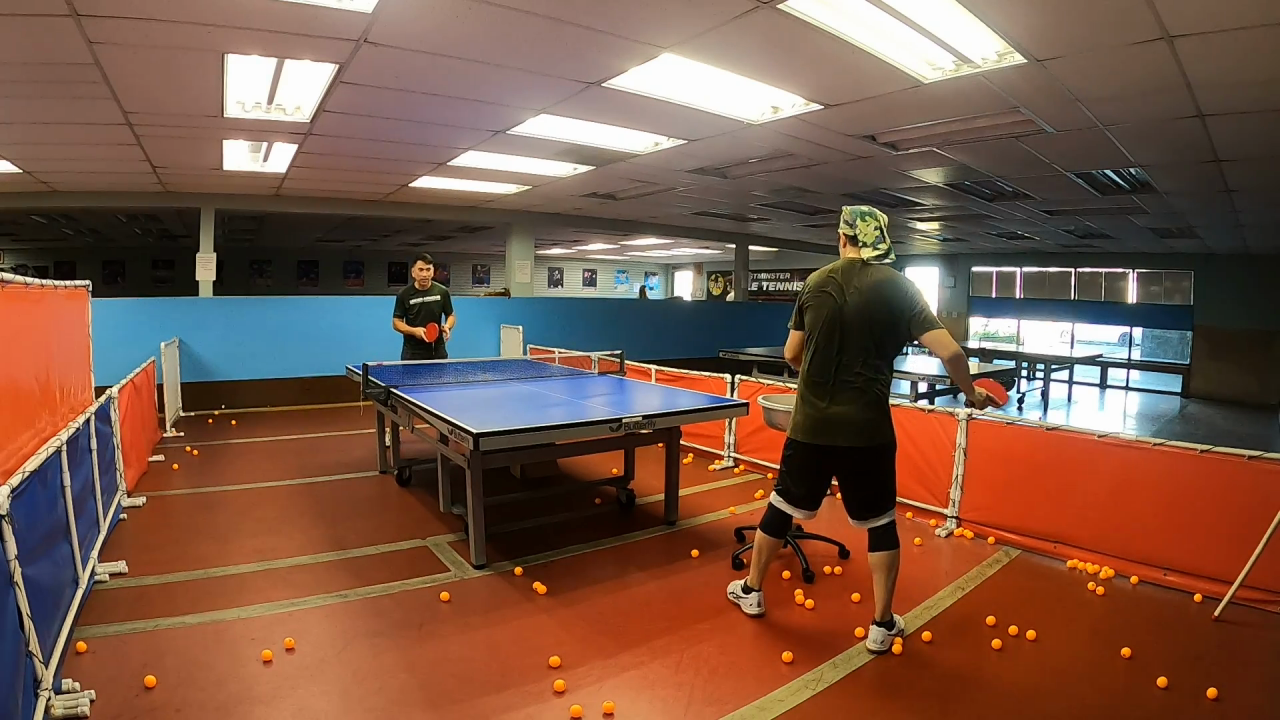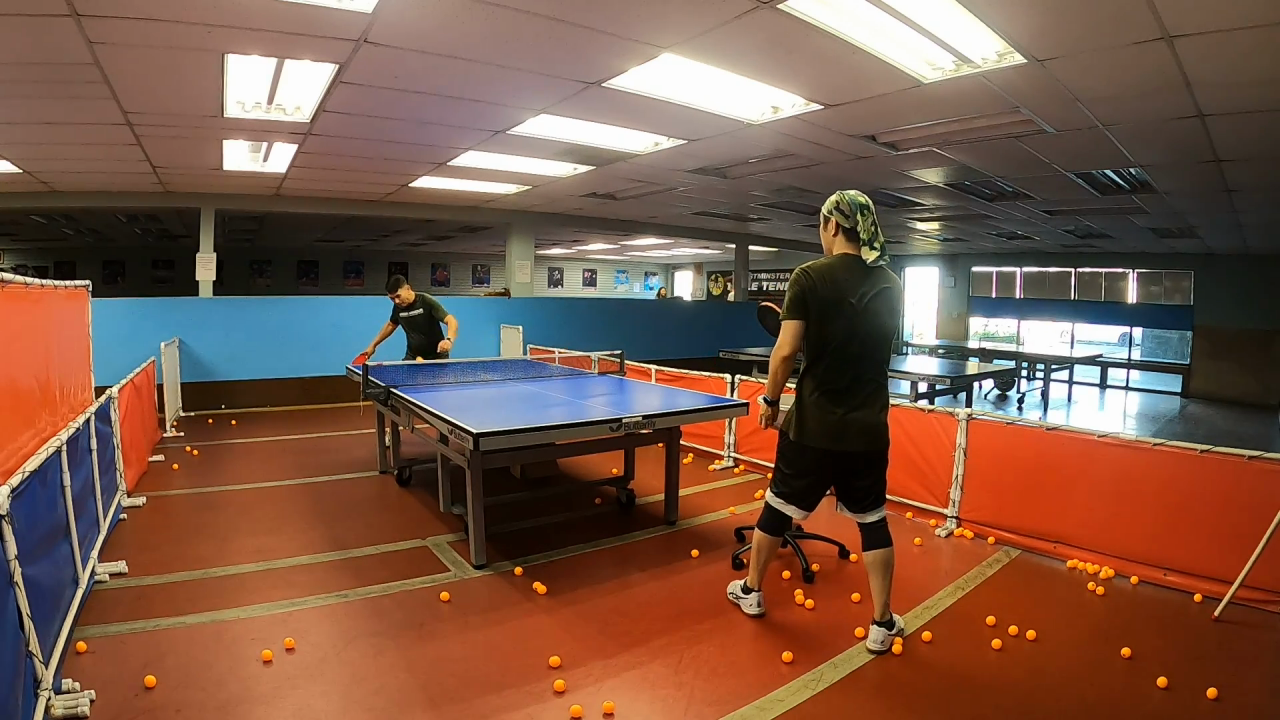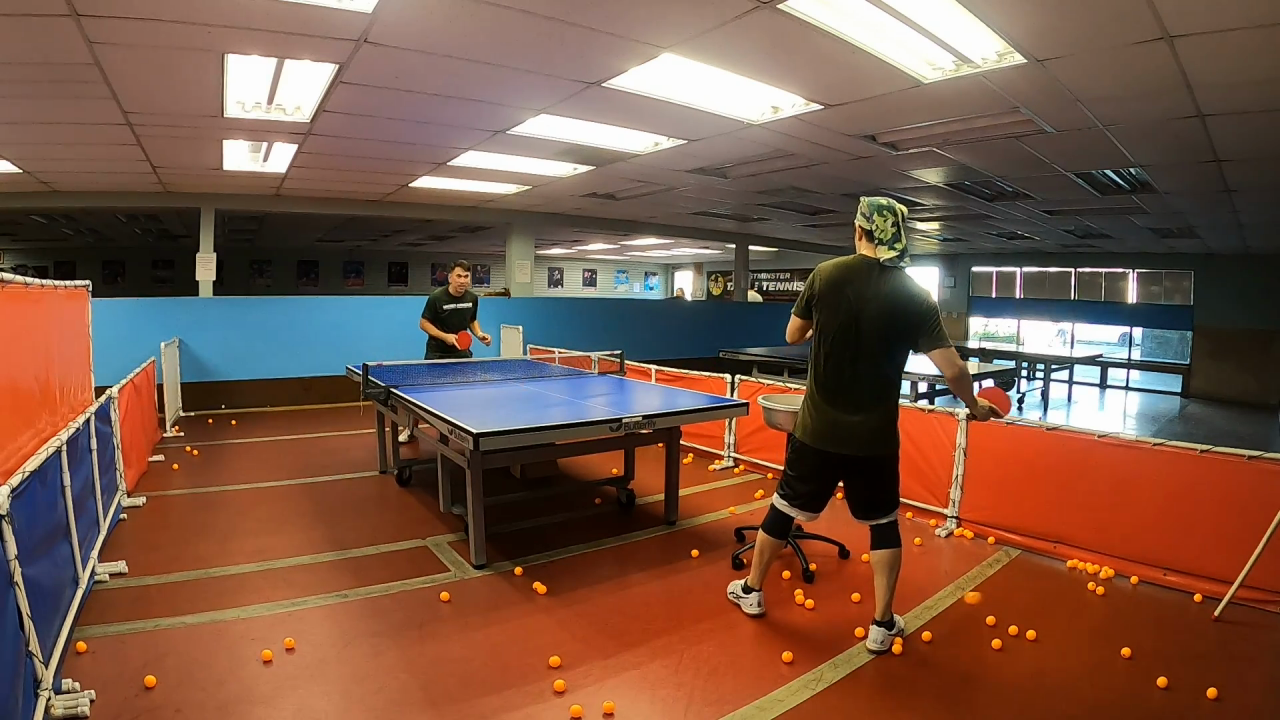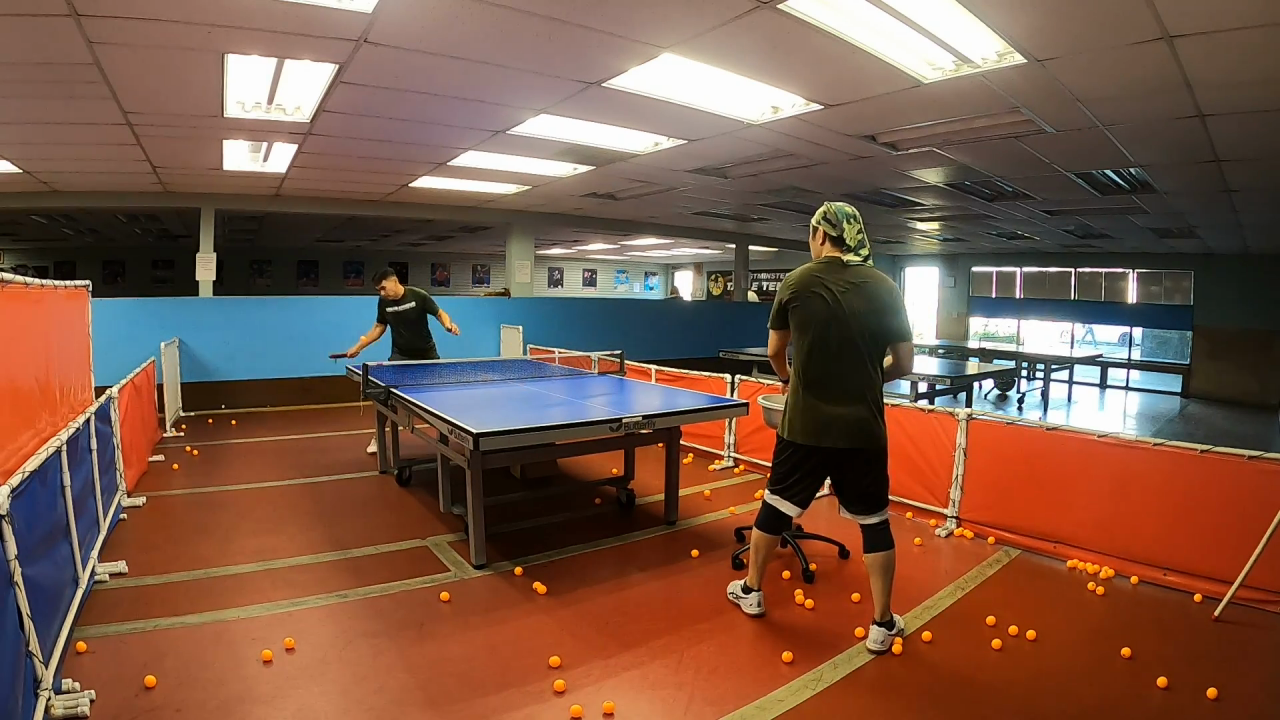
dt=1s
person 1, frame 1
left shoulder: (816, 281)
right shoulder: (897, 287)
left elbow: (791, 354)
right elbow: (947, 351)
right wrist: (971, 392)
left hip: (811, 423)
right hip: (867, 428)
left knee: (782, 506)
right knee: (880, 523)
left ankle: (751, 590)
right ankle: (882, 624)
person 1, frame 2
left shoulder: (810, 276)
right shoulder: (890, 286)
left elbow: (786, 352)
left wrist: (769, 399)
left hip: (813, 425)
right hip: (868, 428)
left knee: (779, 507)
right knee: (872, 520)
left ankle: (751, 591)
right ankle: (882, 625)
person 1, frame 3
left shoulder: (826, 273)
right shoulder: (914, 295)
left elbow: (794, 335)
right elbow: (953, 371)
right wrist: (976, 405)
left hip: (817, 426)
right hip: (874, 435)
left knee: (785, 508)
right knee: (884, 524)
left ankle: (751, 590)
right ankle: (883, 626)
person 1, frame 4
left shoulder: (796, 282)
right shoulder: (884, 287)
left elbow: (775, 351)
right elbow: (904, 362)
left hip: (805, 423)
right hip: (863, 427)
left knee: (776, 505)
right knee: (873, 521)
left ankle: (750, 590)
right ankle: (882, 624)
